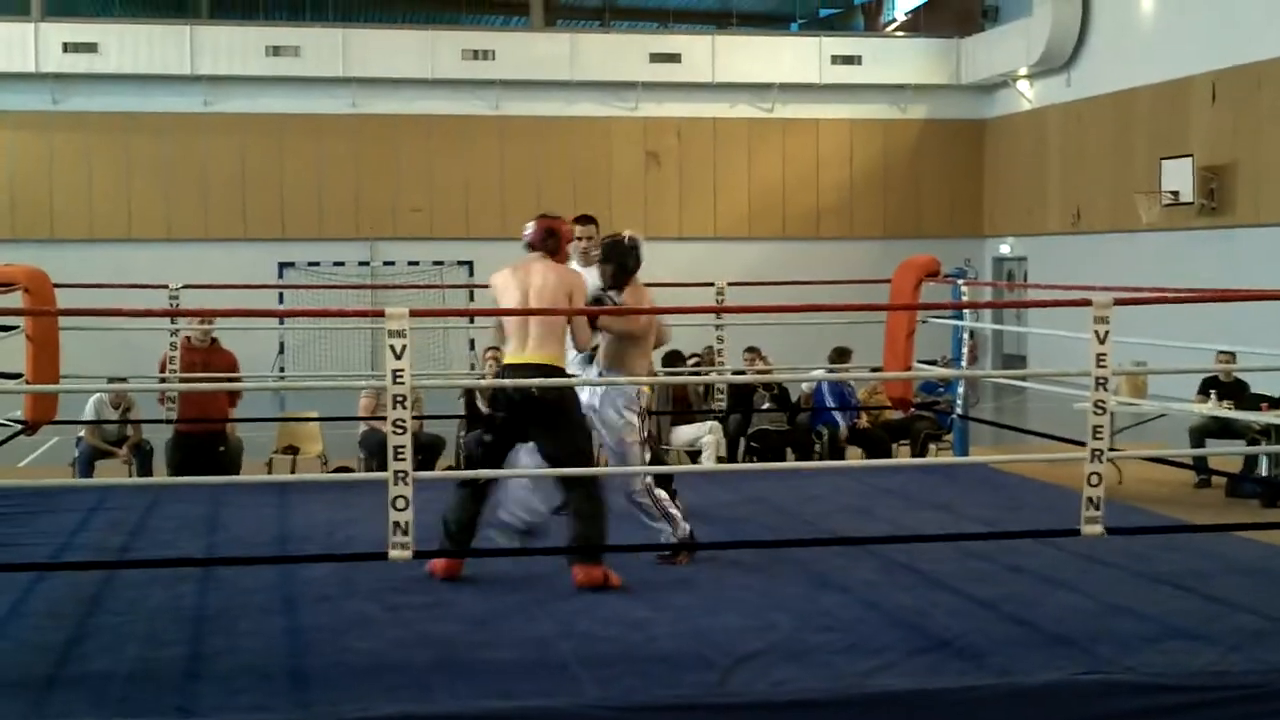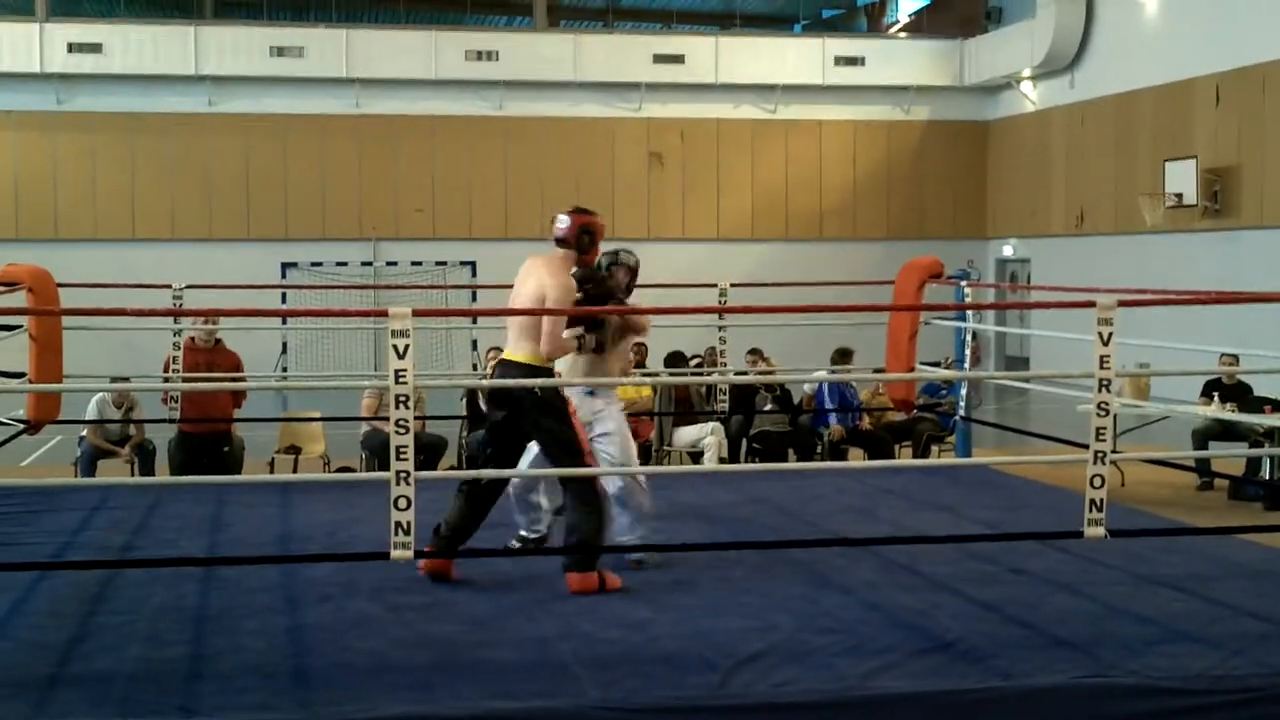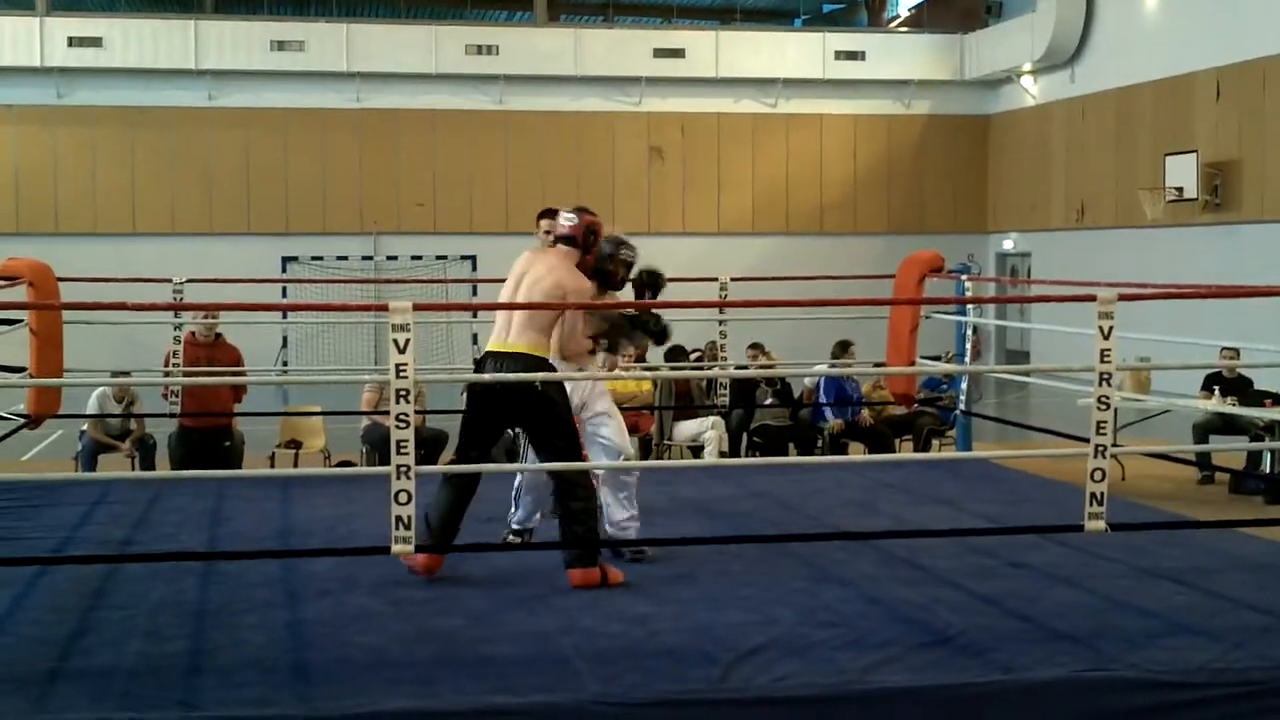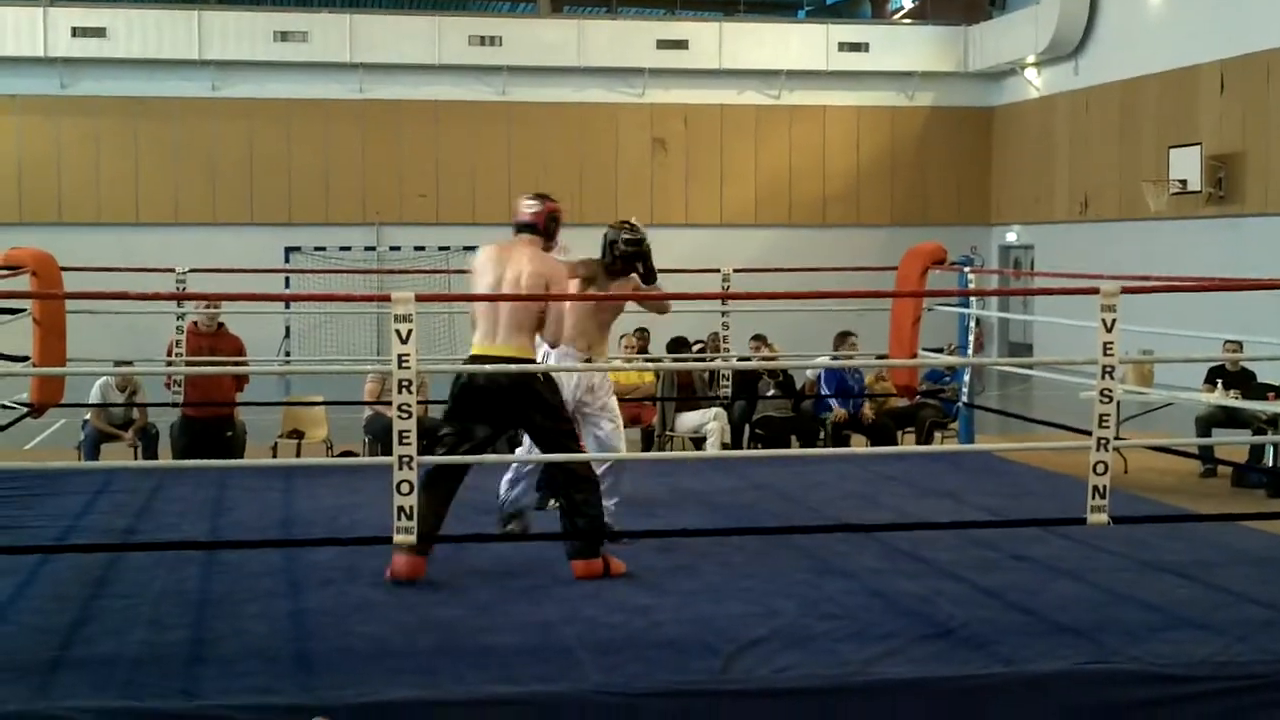
dt=0.2s
person 1, frame 1
left shoulder: (502, 277)
right shoulder: (570, 278)
right elbow: (583, 343)
right wrist: (590, 317)
left hip: (510, 380)
right hip: (549, 383)
left knee: (477, 469)
right knee: (580, 477)
left ankle: (449, 556)
right ankle: (589, 565)
person 1, frame 2
left shoulder: (535, 262)
right shoulder: (562, 283)
right elbow: (549, 350)
left wrist: (582, 317)
right wrist: (585, 338)
left hip: (505, 376)
right hip: (533, 380)
left knee: (490, 472)
right knee: (579, 475)
left ankle: (438, 553)
right ankle: (582, 571)
person 1, frame 3
left shoulder: (528, 257)
right shoulder: (579, 284)
right elbow: (567, 352)
right wrist: (601, 338)
left hip: (490, 367)
right hip: (530, 372)
left knee: (465, 463)
right knee: (570, 471)
left ankle: (428, 551)
right ankle: (584, 566)
person 1, frame 4
left shoulder: (484, 254)
right shoulder: (553, 269)
right elbow: (554, 338)
left hip: (477, 371)
right hip: (523, 374)
left knee: (444, 465)
right knee: (570, 462)
left ankle: (410, 557)
right ankle: (588, 557)
person 2, frame 1
left shoulder: (633, 298)
right shoulder: (621, 296)
left elbow: (624, 328)
right elbow: (660, 338)
left hip: (620, 397)
right hip: (595, 387)
left knee: (635, 481)
left ankle: (681, 538)
person 2, frame 2
left shoulder: (630, 315)
left elbow: (640, 326)
left hip: (603, 405)
right hip: (566, 397)
left knee: (626, 480)
right knee: (526, 474)
left ankle: (633, 541)
right ankle: (533, 532)
person 2, frame 3
left shoulder: (611, 301)
left wrist: (645, 299)
left hip: (592, 386)
left knee: (620, 457)
right knee: (537, 466)
left ankle: (623, 535)
right ankle: (521, 525)
person 2, frame 4
left shoulder: (629, 283)
right shoulder: (585, 270)
left elbow: (663, 308)
left wrist: (648, 275)
left hip: (595, 374)
right hip: (560, 363)
left knee: (610, 451)
right knee: (538, 446)
right ankle: (513, 506)
